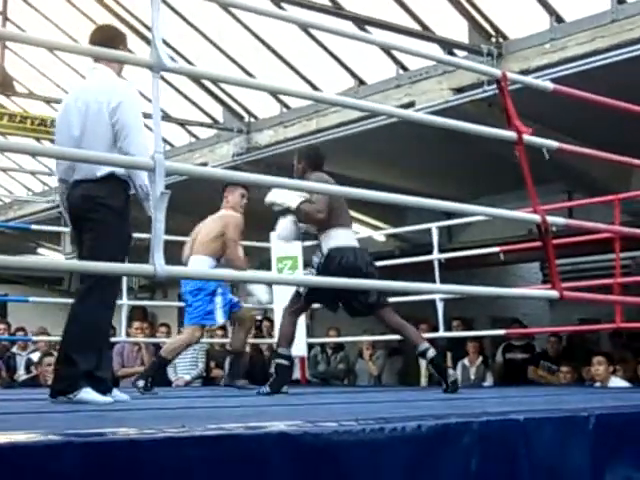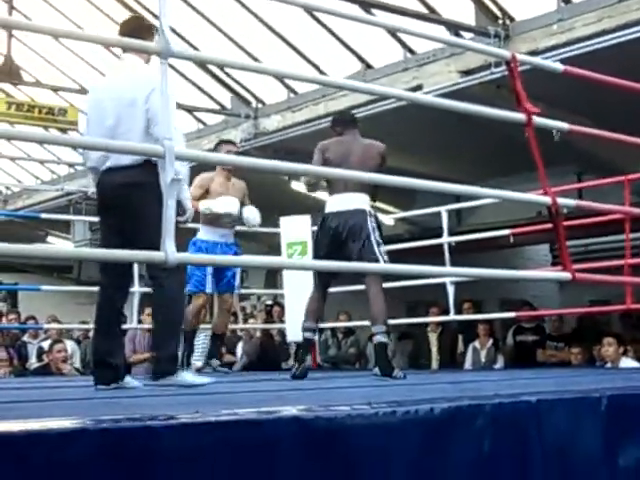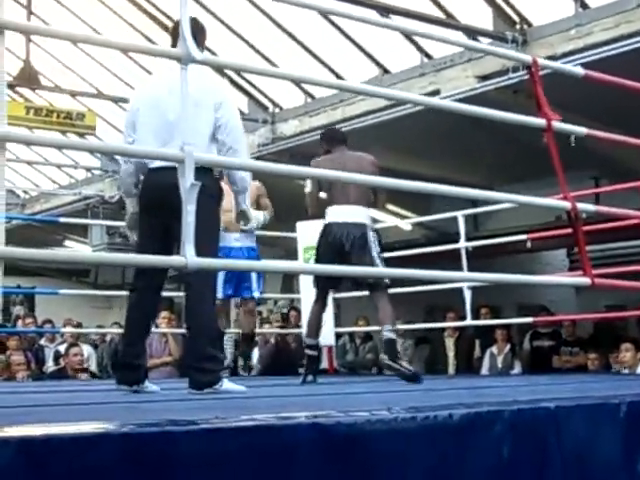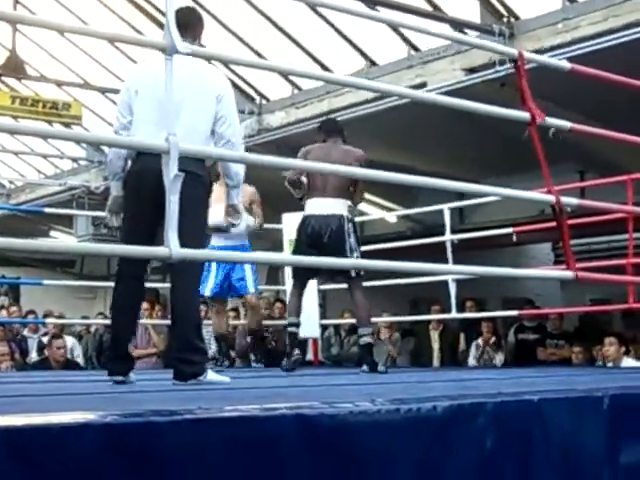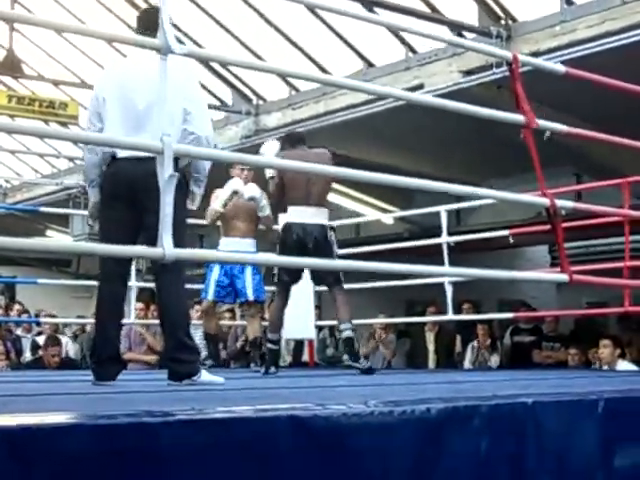
dt=0.4s
person 1, frame 1
left shoulder: (73, 96)
right shoulder: (121, 91)
left elbow: (62, 160)
right elbow: (136, 152)
left wrist: (68, 205)
right wrist: (152, 203)
left hip: (78, 195)
right hip: (109, 194)
left knee: (95, 289)
right knee: (102, 289)
left ankle: (97, 380)
right ankle: (71, 379)
person 1, frame 2
left shoulder: (99, 88)
right shoulder: (151, 79)
left elbow: (91, 150)
right elbow: (167, 138)
right wrist: (182, 191)
left hip: (108, 183)
right hip: (143, 180)
left knee: (113, 277)
right knee: (166, 273)
left ankle: (108, 370)
right ankle: (167, 365)
person 1, frame 3
left shoulder: (147, 87)
right shoulder: (213, 85)
left elbow: (129, 149)
right elbow: (233, 144)
left wrist: (131, 200)
right wrist: (242, 198)
left hip: (154, 183)
right hip: (196, 182)
left knee: (147, 276)
right knee: (199, 278)
left ankle: (129, 371)
right ankle: (204, 375)
person 1, frame 4
left shoulder: (143, 73)
right shoulder: (214, 78)
left elbow: (121, 131)
right elbow: (230, 140)
left wrist: (116, 185)
right wrist: (234, 192)
left hip: (143, 170)
right hip: (189, 172)
left knee: (131, 266)
right knee: (185, 267)
left ankle: (119, 363)
right ankle: (189, 366)
person 1, frame 5
left shoulder: (111, 75)
right shoulder: (180, 73)
left elbow: (93, 138)
right elbow: (200, 134)
left wrist: (93, 190)
right wrist: (196, 185)
left hip: (118, 174)
right hip: (161, 173)
left knee: (113, 271)
right knee: (169, 269)
left ankle: (105, 367)
right ankle: (184, 367)
person 2, frame 1
left shoulder: (314, 180)
right shoulder: (327, 181)
left elbow: (320, 211)
left wrist: (296, 205)
left hip: (335, 255)
right hip: (357, 256)
left knee: (292, 311)
right knee: (388, 316)
left ankle: (279, 377)
right ankle: (442, 370)
person 2, frame 2
left shoulder: (325, 147)
right shoulder: (379, 149)
left elbow: (311, 182)
left wrist: (329, 183)
left hip: (332, 217)
right hip: (360, 215)
left knee: (320, 287)
right knee: (373, 282)
left ankle: (302, 356)
right ankle: (382, 359)
person 2, frame 3
left shoulder: (318, 164)
right shoulder: (369, 161)
left elbow: (313, 210)
right elbow: (379, 201)
left hip: (332, 228)
right hip: (360, 229)
left knee: (321, 298)
right knee: (380, 293)
left ankle: (310, 366)
right ankle: (391, 352)
person 2, frame 4
left shoulder: (308, 151)
right shoulder: (358, 156)
left elbow: (290, 177)
right elbow: (356, 198)
left wrist: (300, 187)
left hip: (311, 220)
right hip: (338, 220)
left knee: (298, 285)
right knee: (355, 287)
left ankle: (292, 347)
right ankle: (367, 357)
person 2, frame 5
left shoulder: (282, 158)
right shoulder: (326, 156)
left elbow: (276, 199)
left wrist: (271, 170)
left hip: (293, 228)
right hip: (320, 228)
left knee: (281, 293)
right knee: (336, 289)
left ankle: (271, 359)
right ankle: (350, 351)
person 3, frame 1
left shoulder: (203, 223)
right shoulder: (233, 217)
left elbow: (185, 256)
right elbow: (235, 252)
right wrist: (254, 283)
left hip: (206, 279)
right hip: (202, 277)
left knee: (246, 317)
right knee: (194, 331)
left ankle: (234, 374)
right ankle: (146, 378)
person 3, frame 2
left shoulder: (241, 185)
right shoulder: (205, 178)
left elbow: (246, 209)
left wrist: (249, 215)
right wrist: (214, 205)
left hip: (228, 246)
right hip: (205, 243)
left knee: (227, 304)
right knee: (200, 300)
left ankle: (213, 357)
right ankle: (187, 354)
person 3, frame 3
left shoulder: (256, 187)
left elbow: (269, 211)
left wrist: (259, 218)
left hip: (248, 249)
right hip: (223, 249)
left knee: (249, 305)
right knee: (222, 304)
left ankle: (244, 357)
person 3, frame 4
left shoulder: (250, 191)
right shoulder: (209, 190)
left elbow: (260, 220)
left wrist: (250, 222)
right wrist: (209, 219)
left hip: (241, 249)
right hip: (217, 249)
left knee: (252, 299)
right knee: (218, 304)
left ankle: (255, 352)
right ankle: (224, 355)
person 3, frame 5
left shoulder: (257, 194)
right shoulder: (219, 193)
left elbow: (269, 225)
right elbow: (210, 218)
left wrist: (260, 201)
right wrist: (226, 196)
left hip: (248, 254)
right hip: (223, 254)
left knee: (251, 308)
right knee: (209, 305)
left ankle: (255, 358)
